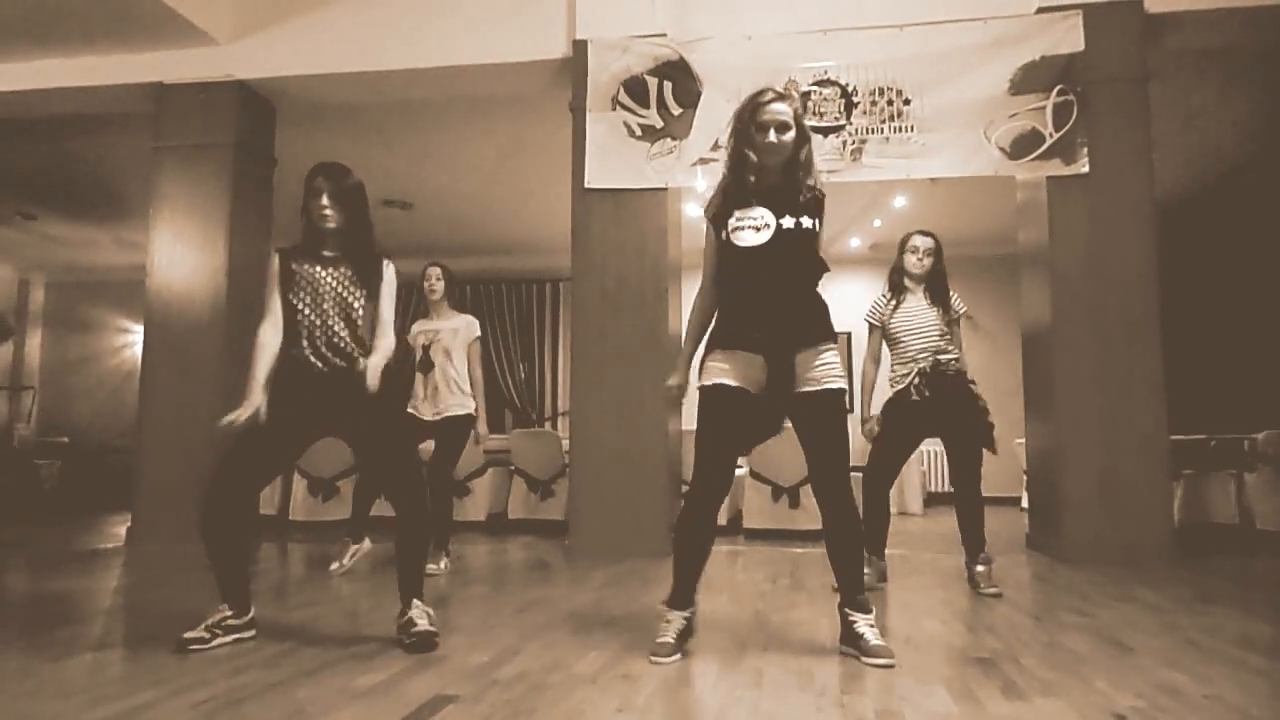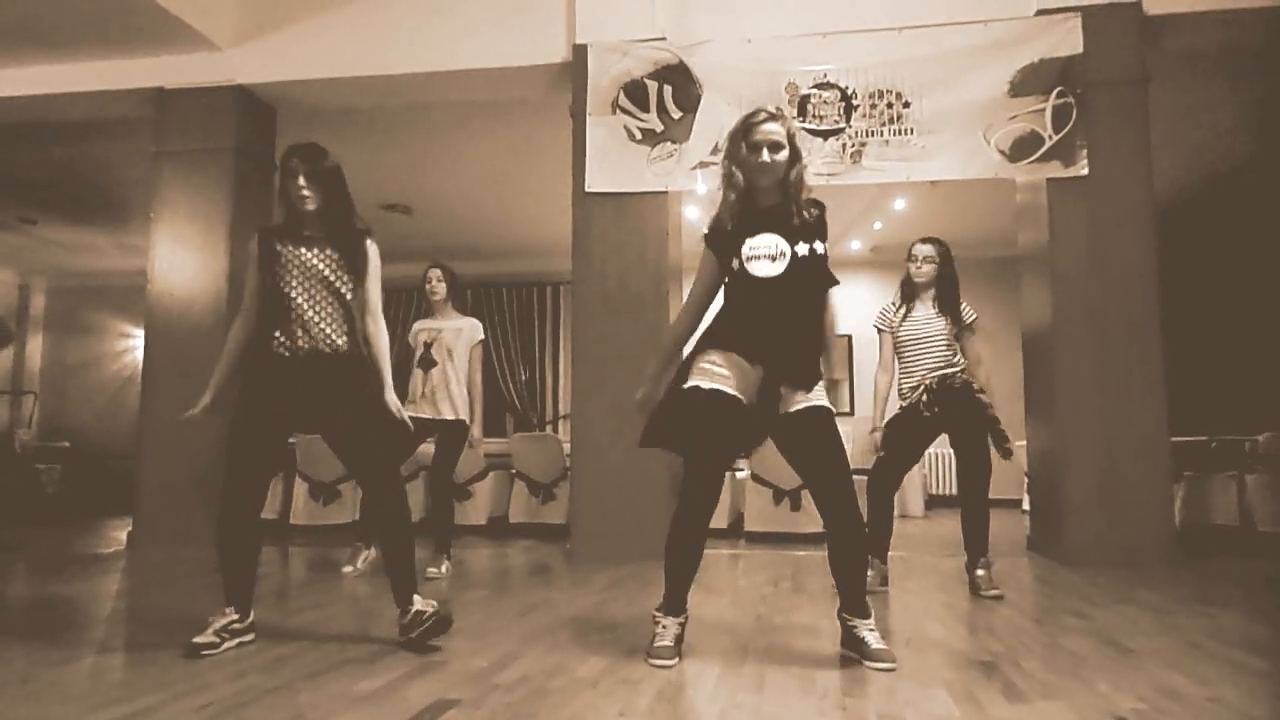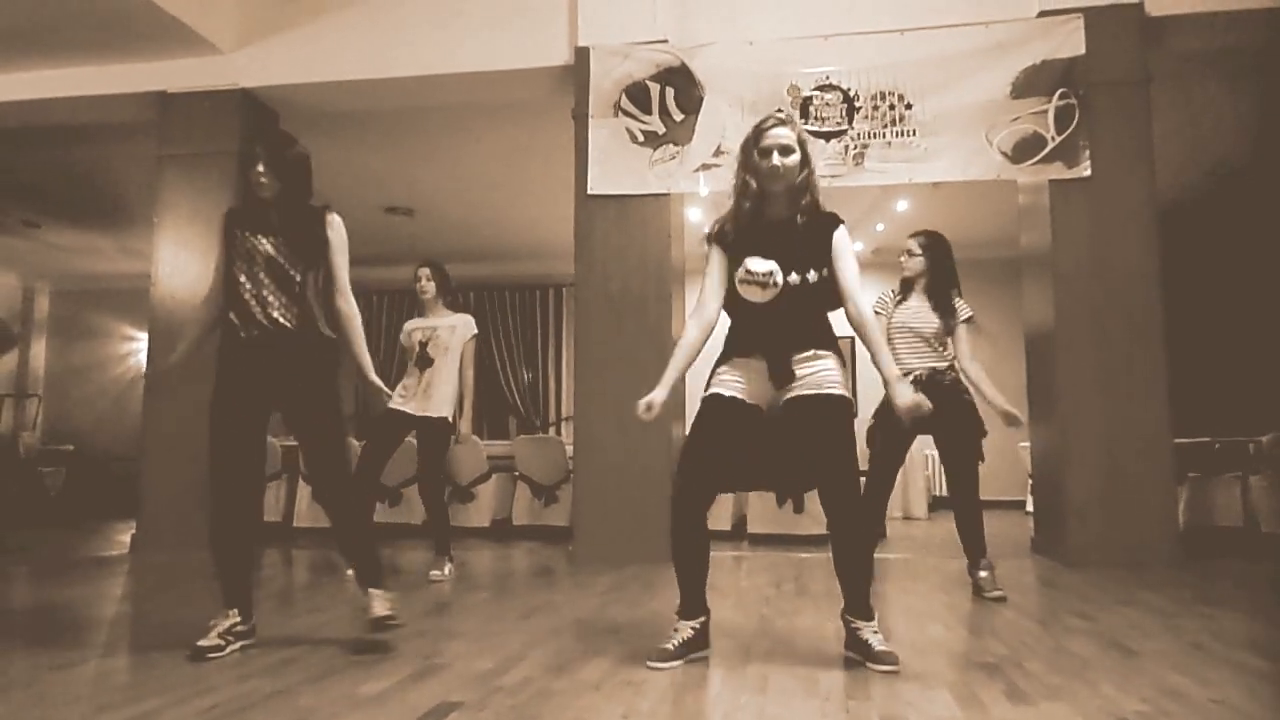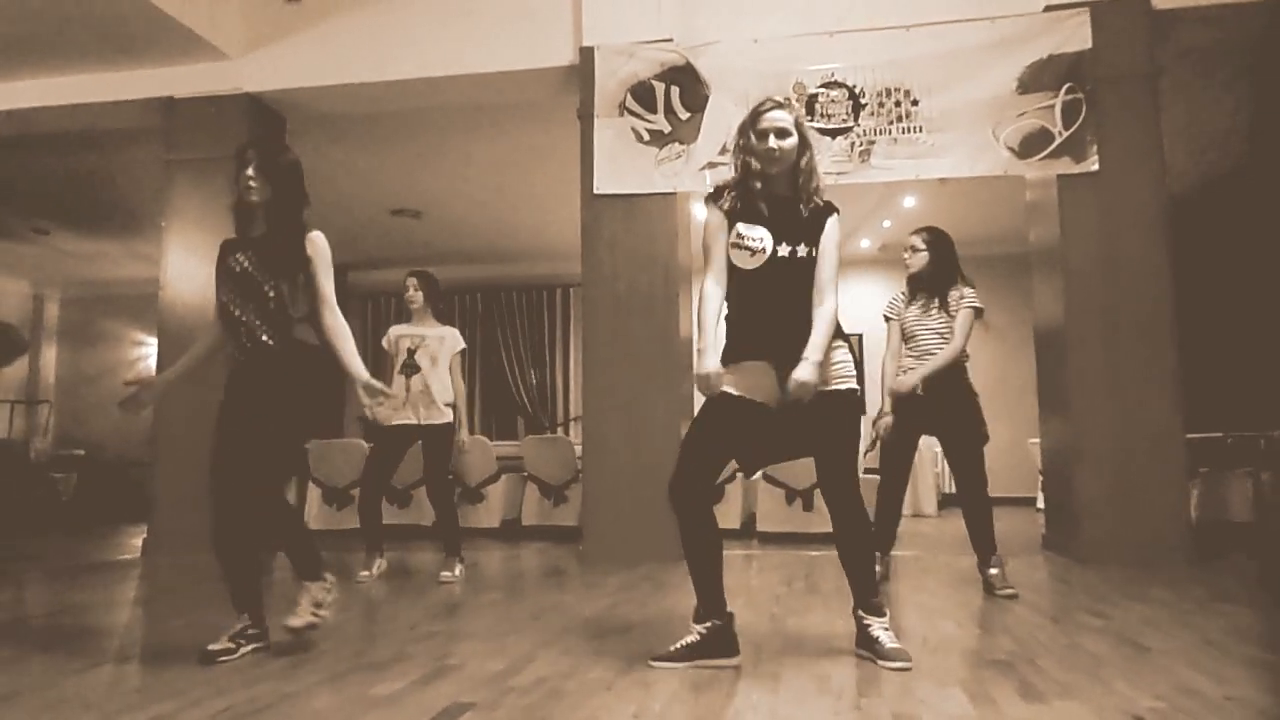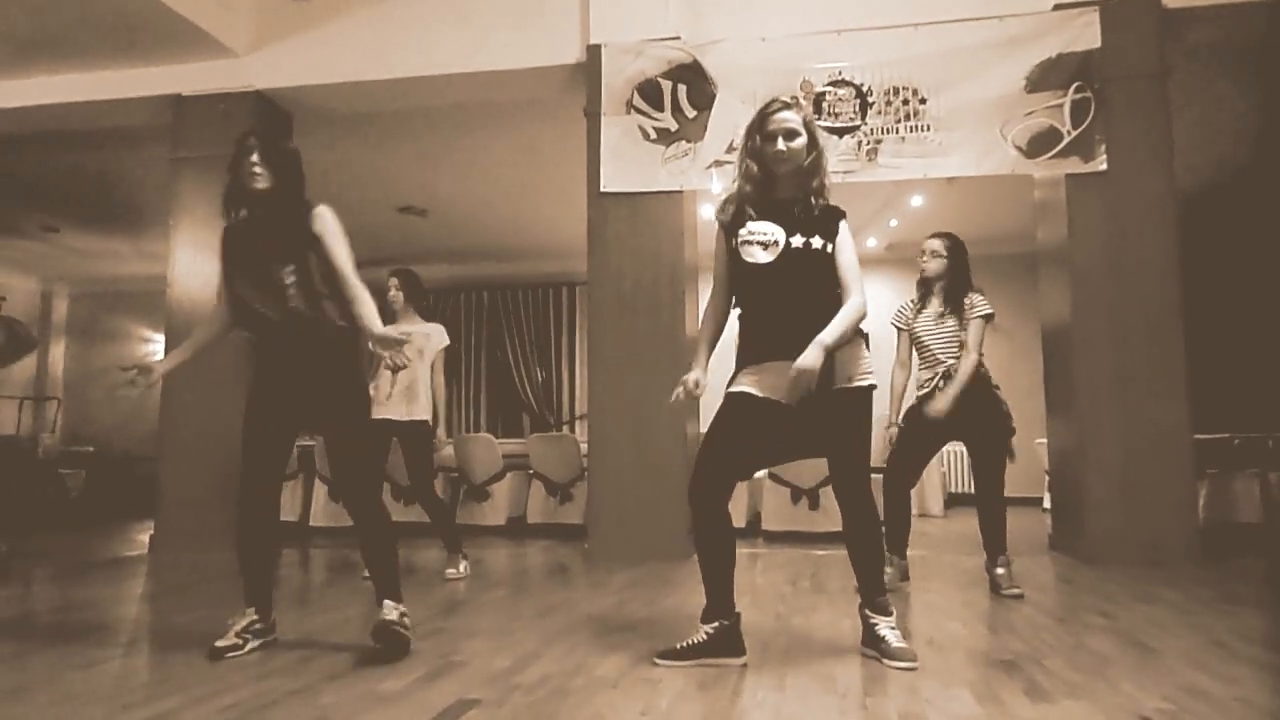
dt=0.3s
person 1, frame 1
left shoulder: (811, 199)
right shoulder: (726, 201)
right elbow: (710, 288)
right wrist: (683, 363)
left hip: (809, 349)
right hip: (736, 351)
left knee: (834, 488)
right knee: (708, 485)
left ankle: (856, 616)
right ankle: (679, 611)
person 1, frame 2
left shoulder: (814, 216)
right shoulder: (725, 227)
right elbow: (694, 307)
left wrist: (826, 368)
right wrist: (656, 378)
left hip: (796, 376)
right hip: (726, 364)
left knee: (841, 501)
right knee: (698, 496)
left ankle: (857, 622)
right ankle: (670, 618)
person 1, frame 3
left shoulder: (828, 228)
right shoulder: (729, 233)
left elbow: (857, 303)
right elbow: (704, 312)
left wrist: (894, 379)
right wrist: (663, 386)
left hip: (813, 366)
right hip: (744, 368)
left knee: (842, 500)
right knee: (690, 492)
left ankle: (861, 625)
right ankle: (692, 621)
person 1, frame 4
left shoulder: (821, 215)
right shoulder: (727, 203)
left elbow: (825, 294)
right elbow: (714, 280)
left wrist: (812, 362)
right wrist: (706, 352)
left hip: (815, 366)
right hip: (747, 365)
left knee: (841, 492)
right knee: (686, 486)
left ankle: (871, 620)
right ankle: (714, 627)
person 1, frame 5
left shoulder: (831, 218)
right shoulder: (736, 212)
left elbow: (856, 301)
right elbow: (720, 300)
left wrist: (819, 347)
right wrist: (697, 367)
left hip: (838, 363)
right hip: (764, 365)
left knee: (853, 489)
right knee: (705, 488)
left ankle: (878, 618)
right ankle: (721, 626)
person 2, frame 1
left shoulder: (377, 266)
right shoulder: (284, 261)
left elbow: (385, 332)
right elbow: (271, 327)
left wrist: (375, 362)
right wrist: (257, 391)
left hip: (358, 393)
right hip: (298, 392)
left knee: (410, 499)
right knee: (225, 495)
left ankle: (411, 607)
right ankle: (237, 611)
person 2, frame 2
left shoulder: (360, 246)
right shoulder: (266, 243)
left elbow: (373, 319)
right elbow: (247, 318)
left wrist: (387, 387)
right wrist: (212, 390)
left hip: (341, 379)
right hip: (274, 379)
left knee: (385, 488)
right knee: (239, 495)
left ankle: (410, 604)
right ankle: (238, 613)
person 2, frame 3
left shoulder: (324, 224)
right shoulder: (235, 223)
left elbow: (341, 299)
right elbow: (222, 296)
left wrist: (367, 368)
right wrist: (178, 356)
left hip: (305, 361)
right hip: (243, 363)
left knee: (331, 478)
right knee: (231, 488)
left ankle: (374, 588)
right ankle: (237, 613)
person 2, frame 4
left shoulder: (308, 240)
right shoulder: (230, 250)
left elbow: (327, 312)
right elbow: (223, 328)
left wrist: (358, 372)
right wrist: (164, 379)
left hip: (294, 375)
right hip: (246, 380)
left knee: (257, 491)
right knee: (227, 498)
left ankle: (316, 578)
right ankle: (250, 619)
person 2, frame 5
left shoulder: (314, 217)
right shoulder: (237, 233)
left elbow: (351, 283)
right elbow: (226, 312)
left wrist: (378, 331)
right wrist: (168, 362)
left hip: (333, 361)
right hip: (279, 368)
left knee: (357, 484)
right knee: (256, 488)
left ankle: (391, 606)
right ankle: (258, 614)
person 3, frame 1
left shoulder: (947, 300)
right shoulder: (883, 305)
left elbow: (959, 354)
right elbow: (872, 362)
left wrist: (975, 403)
right wrist: (866, 414)
left hip: (951, 392)
right hip: (906, 400)
left knee: (967, 479)
right knee: (875, 478)
left ankle: (978, 563)
right ankle: (875, 564)
person 3, frame 2
left shoulder: (957, 309)
right shoulder: (891, 313)
left elbow: (975, 365)
right elbow: (885, 370)
left wrist: (989, 416)
right wrist: (877, 423)
left hip: (959, 402)
right hip: (915, 408)
left knee: (975, 484)
right knee: (880, 481)
left ankle: (978, 567)
right ankle: (876, 566)
person 3, frame 3
left shoulder: (953, 305)
right shoulder: (888, 300)
left elbow: (969, 361)
left wrist: (1000, 403)
left hip: (945, 396)
left knee: (964, 483)
right knee: (877, 483)
left ankle: (980, 568)
person 3, frame 4
left shoulder: (962, 295)
right shoulder: (900, 302)
left elbow: (957, 347)
right elbow: (891, 357)
left wrist: (916, 377)
right wrist: (886, 409)
left hip: (950, 392)
right hip: (905, 396)
left knee: (972, 479)
right knee: (892, 480)
left ankle: (990, 566)
right ankle: (879, 560)
person 3, frame 5
left shoulder: (973, 302)
right shoulder: (909, 310)
left elbow: (972, 356)
right elbow: (902, 367)
left wrist: (949, 397)
right wrist: (893, 420)
left hip: (970, 397)
right hip: (928, 402)
left knee: (990, 482)
right knee: (896, 478)
left ankle: (998, 566)
right ankle: (896, 562)
person 4, frame 1
left shoulder: (467, 324)
right shoulder: (417, 328)
left elbow: (476, 373)
right elbow: (419, 371)
left wrist: (481, 418)
left hip: (456, 413)
right hip: (419, 411)
left knee: (439, 478)
left ankle: (440, 550)
right ankle: (356, 538)
person 4, frame 2
left shoulder: (470, 326)
right shoulder: (418, 328)
left elbow: (475, 376)
right elbow: (417, 371)
left wrist: (477, 422)
right wrist: (404, 405)
left hip: (453, 415)
right hip: (416, 411)
left knee: (439, 483)
left ankle: (442, 554)
right ankle: (364, 544)
person 4, frame 3
left shoulder: (463, 323)
right shoulder: (411, 326)
left elbow: (468, 372)
left wrist: (466, 416)
left hip: (438, 412)
right hip: (400, 406)
left knee: (430, 485)
right knee: (365, 471)
left ankle: (443, 555)
person 4, frame 4
left shoulder: (450, 335)
right shoulder: (395, 333)
left elbow: (457, 382)
right elbow: (391, 377)
left wrist: (463, 425)
right wrist: (376, 403)
left hip: (437, 419)
right hip: (397, 418)
left knee: (438, 490)
right knee: (370, 485)
left ankle: (453, 557)
right ankle: (375, 554)
person 4, frame 5
left shoulder: (434, 332)
left elbow: (437, 380)
right elbow: (372, 374)
left wrist: (441, 425)
left hip: (415, 417)
right hip: (377, 415)
left knee: (423, 489)
left ankle: (456, 552)
